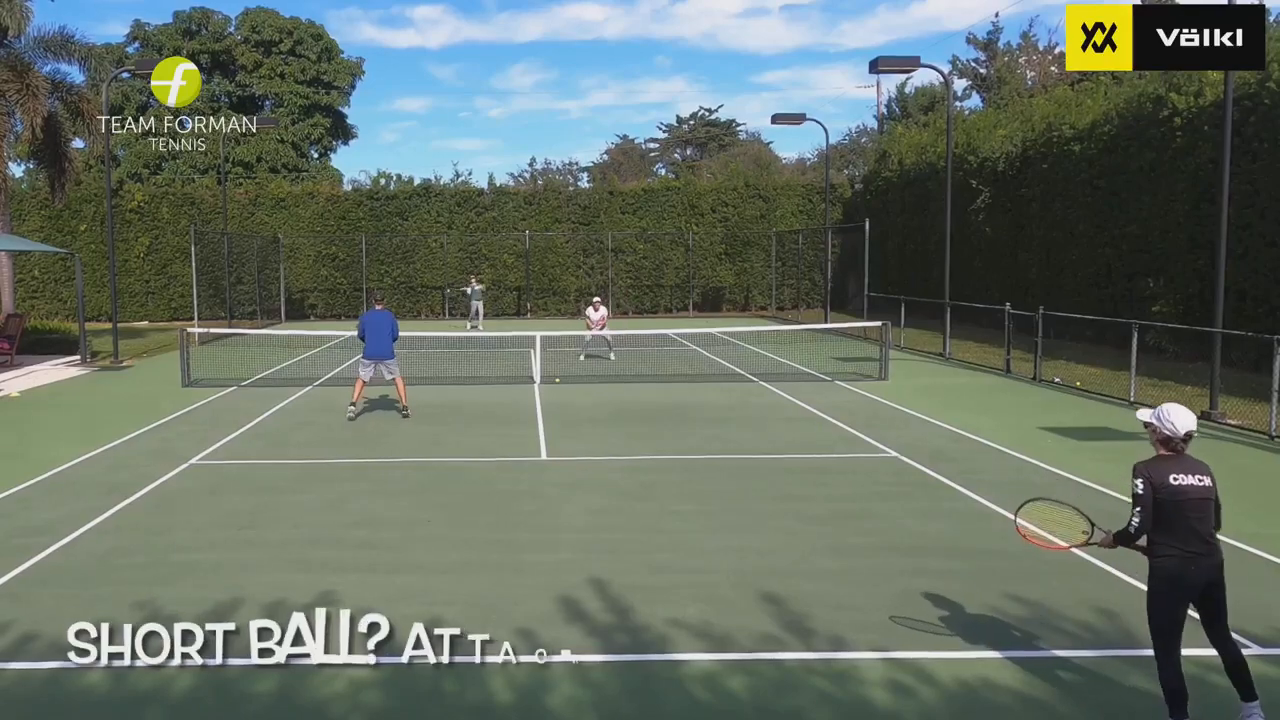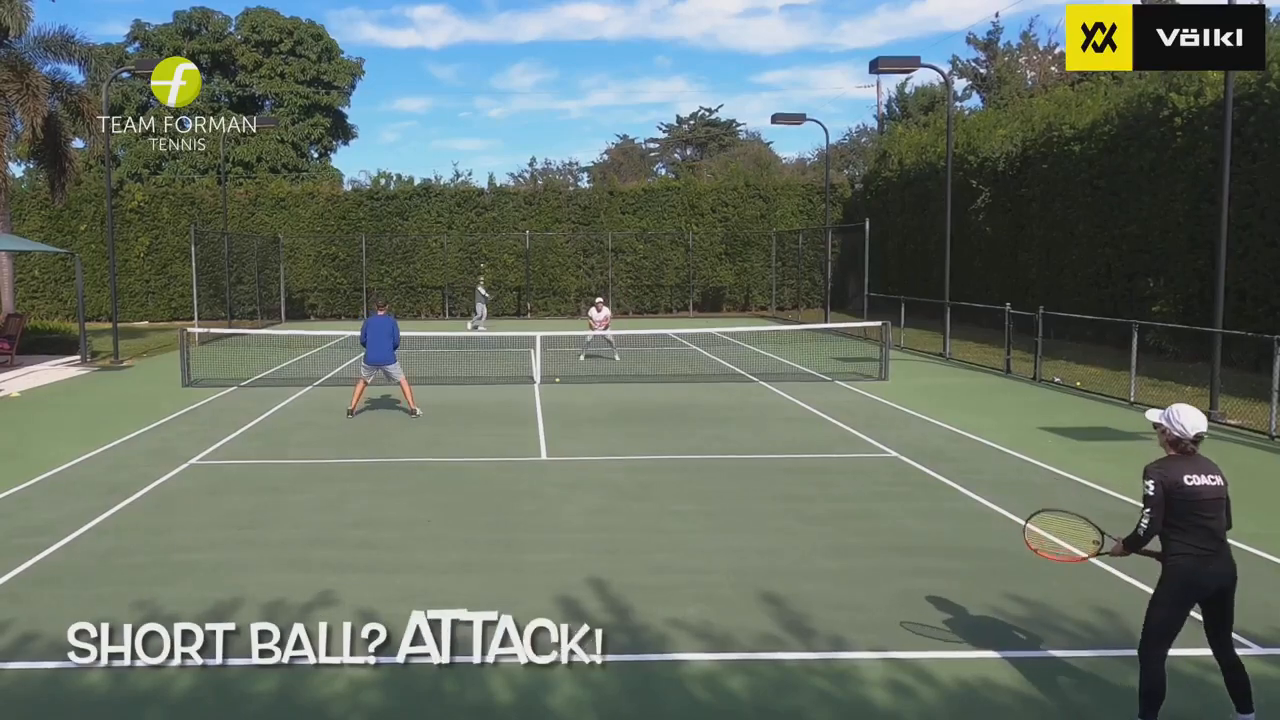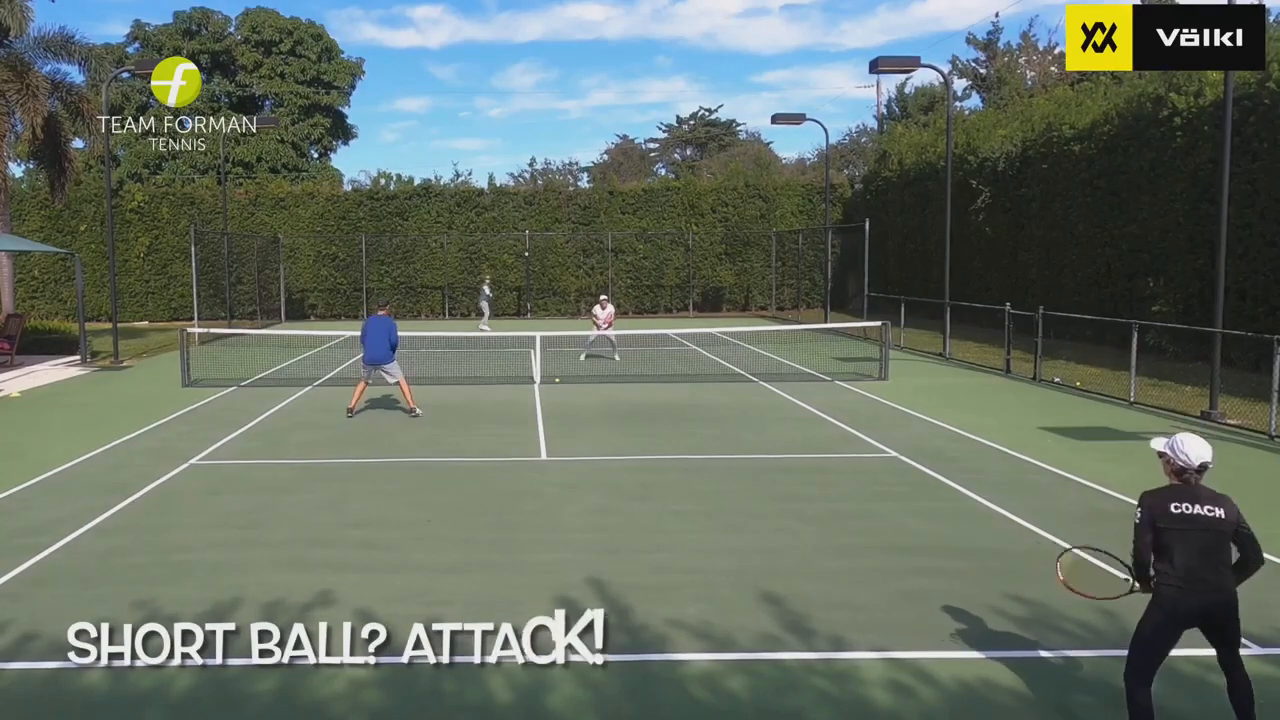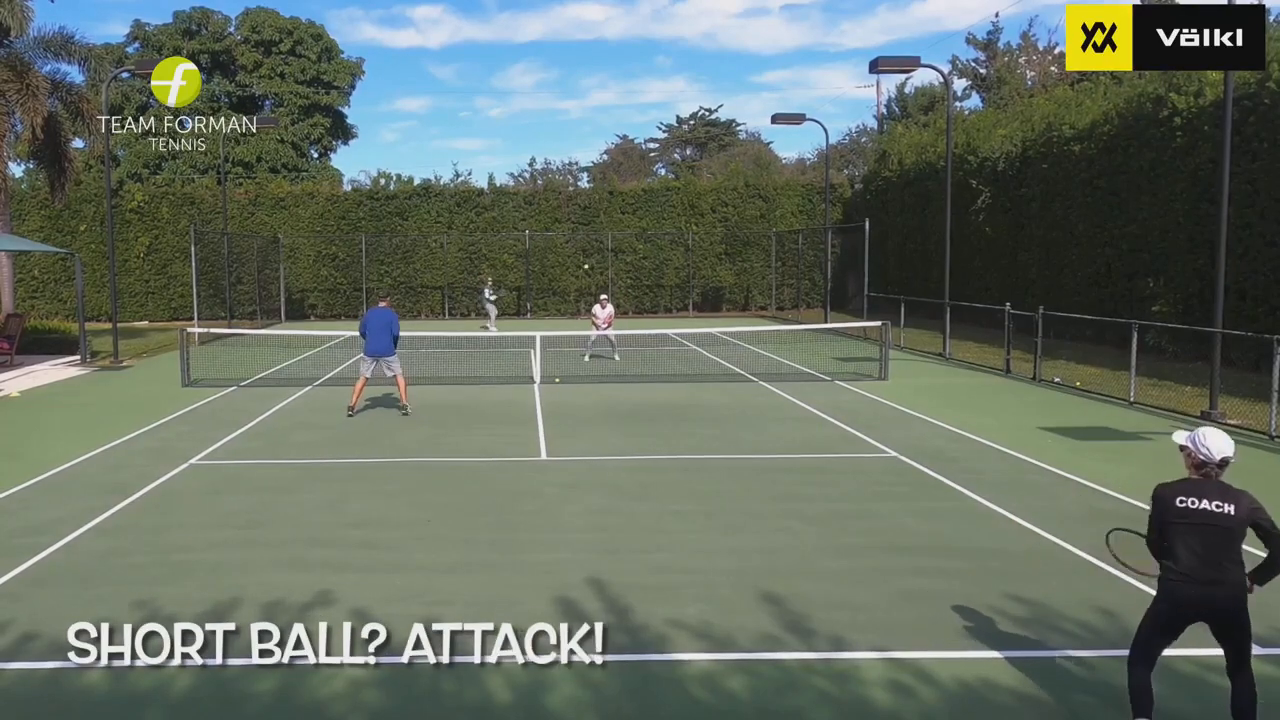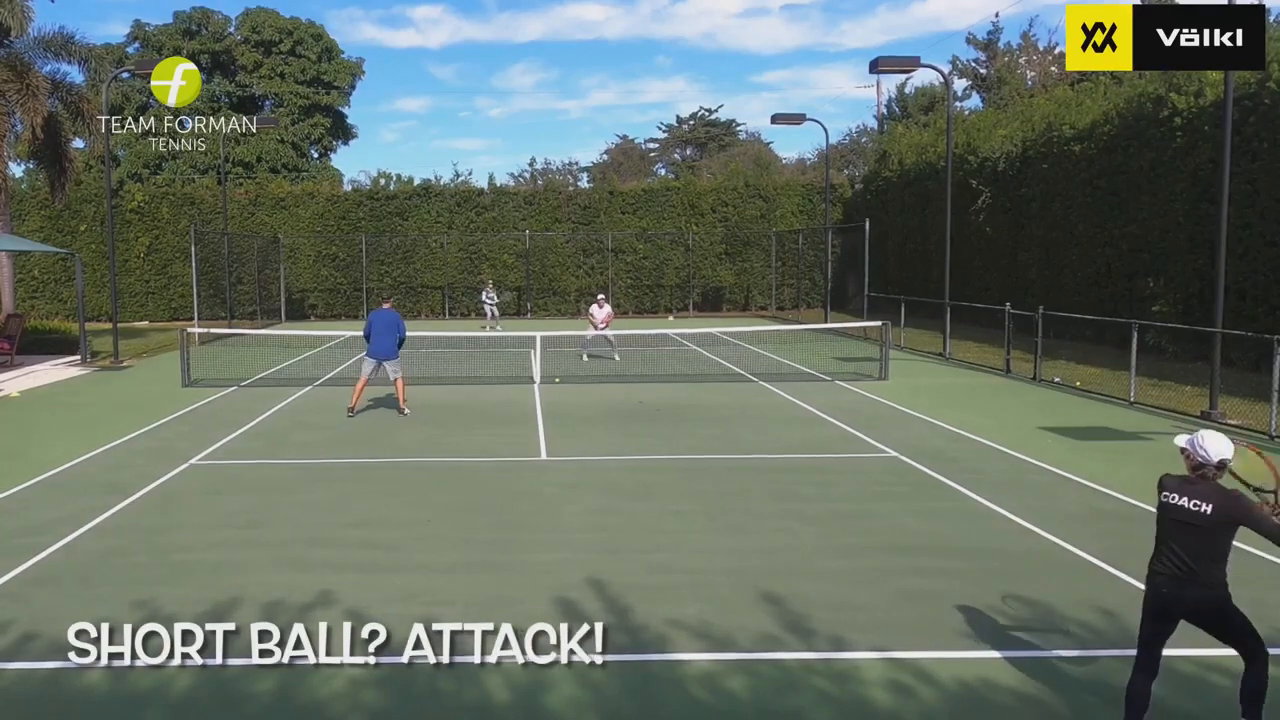
dt=0.2s
person 1, frame 1
left shoulder: (1148, 470)
right shoulder: (1203, 471)
left elbow: (1140, 525)
right elbow: (1215, 522)
left wrist: (1115, 539)
left hip: (1172, 572)
right hip: (1211, 567)
left knee: (1167, 653)
right knee: (1222, 638)
person 1, frame 2
left shoulder: (1159, 471)
right shoulder: (1213, 470)
left elbow: (1149, 527)
right elbow: (1225, 522)
left wrist: (1124, 546)
left hip: (1184, 574)
right hip: (1224, 571)
left knee: (1151, 654)
right knee: (1223, 649)
person 1, frame 3
left shoulder: (1152, 501)
right shoulder: (1225, 505)
left elbow: (1141, 558)
right elbow: (1254, 558)
left wrist: (1145, 582)
left hip: (1172, 600)
right hip: (1221, 601)
left knee: (1137, 677)
right knee: (1233, 666)
person 1, frame 4
left shoulder: (1165, 494)
right shoulder: (1243, 502)
left elbow: (1155, 546)
right wrist: (1255, 579)
left hip: (1176, 593)
right hip: (1228, 597)
left knee: (1140, 661)
right knee: (1240, 671)
person 1, frame 5
left shoulder: (1166, 485)
right shoulder: (1232, 501)
left wrist: (1255, 508)
left hip: (1161, 592)
right hip: (1209, 597)
left knee: (1145, 665)
